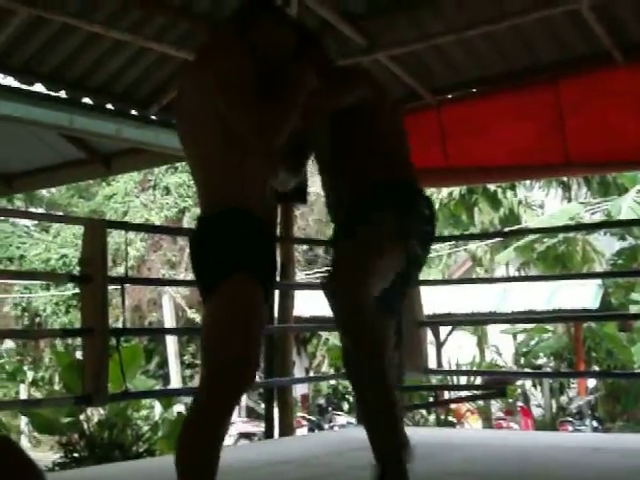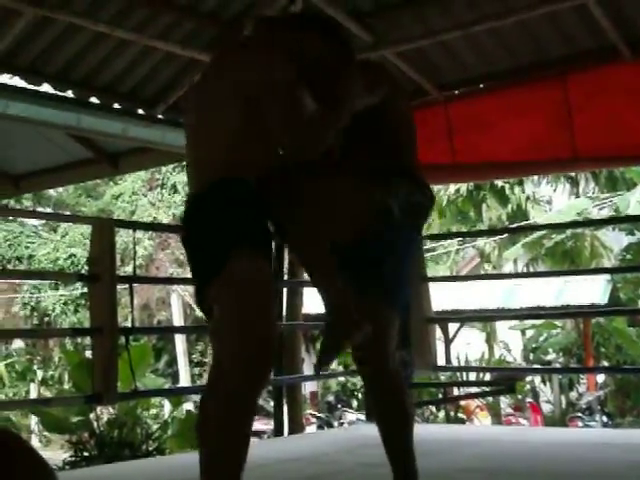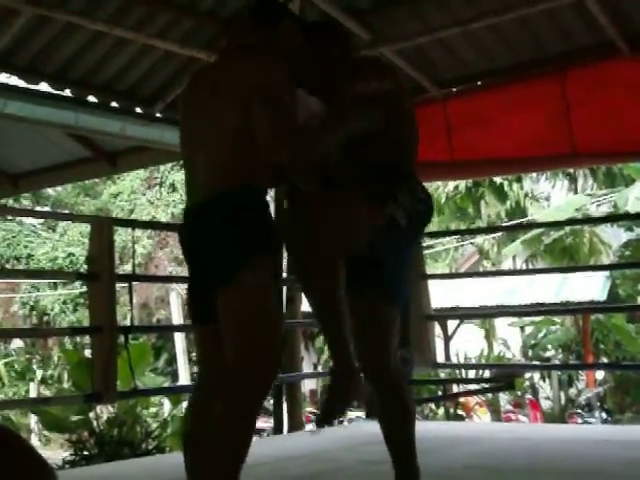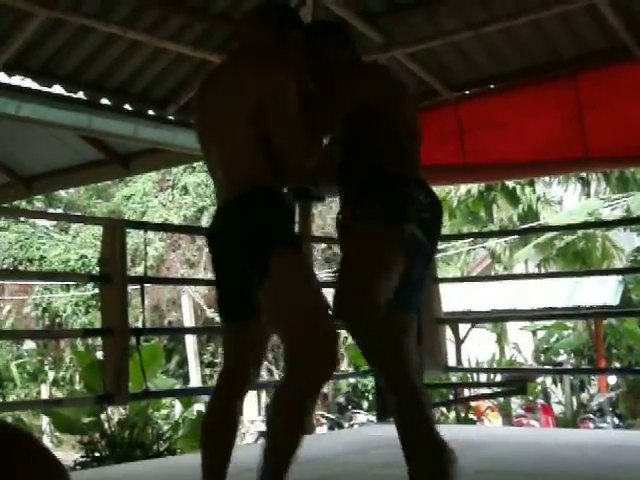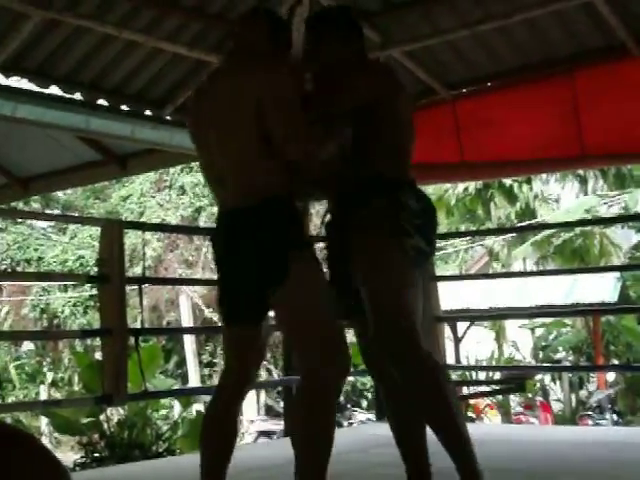
dt=0.2s
person 1, frame 1
left shoulder: (195, 89)
right shoulder: (223, 55)
right elbow: (265, 135)
right wrist: (300, 83)
left hip: (236, 237)
right hip: (234, 237)
left knee: (230, 381)
right knee: (224, 383)
person 1, frame 2
left shoulder: (221, 68)
right shoulder: (270, 54)
right elbow: (300, 144)
right wrist: (346, 100)
left hip: (204, 219)
right hip: (230, 216)
left knee: (230, 367)
right knee: (251, 360)
person 1, frame 3
left shoulder: (198, 82)
right shoulder: (262, 63)
right elbow: (284, 153)
right wrist: (332, 130)
left hip: (200, 226)
right hip: (236, 219)
left knee: (214, 377)
right knee: (255, 367)
person 1, frame 4
left shoulder: (208, 89)
right shoulder: (268, 68)
right elbow: (298, 160)
right wrist: (320, 132)
left hip: (227, 228)
right hip: (257, 221)
left knee: (237, 371)
right knee: (318, 351)
person 1, frame 5
left shoulder: (202, 98)
right shoulder: (267, 72)
right elbow: (300, 154)
left hip: (230, 234)
right hip: (268, 226)
left knee: (237, 374)
right knee: (328, 359)
person 2, frame 1
left shoulder: (351, 81)
right shoulder: (329, 119)
left elbow: (305, 108)
right elbow: (284, 170)
left hip: (393, 215)
right hip: (356, 230)
left knee: (344, 289)
right knee: (361, 365)
person 2, frame 2
left shoulder: (372, 76)
left hip: (394, 196)
right hip: (364, 236)
left knee: (281, 185)
right knee: (377, 362)
left ankle: (342, 313)
person 2, frame 3
left shoulder: (375, 72)
right shoulder: (348, 113)
left elbow: (332, 89)
left hip: (390, 202)
right hip: (368, 236)
right knee: (379, 358)
person 2, frame 4
left shoulder: (370, 76)
right shoulder: (355, 117)
left elbow: (315, 119)
left hip: (398, 210)
right hip: (380, 230)
left knee: (354, 304)
right knee: (398, 362)
person 2, frame 5
left shoulder: (369, 73)
right shoulder: (355, 107)
left elbow: (312, 119)
left hip: (387, 216)
right hip: (355, 227)
left knee: (397, 346)
right knee: (382, 363)
